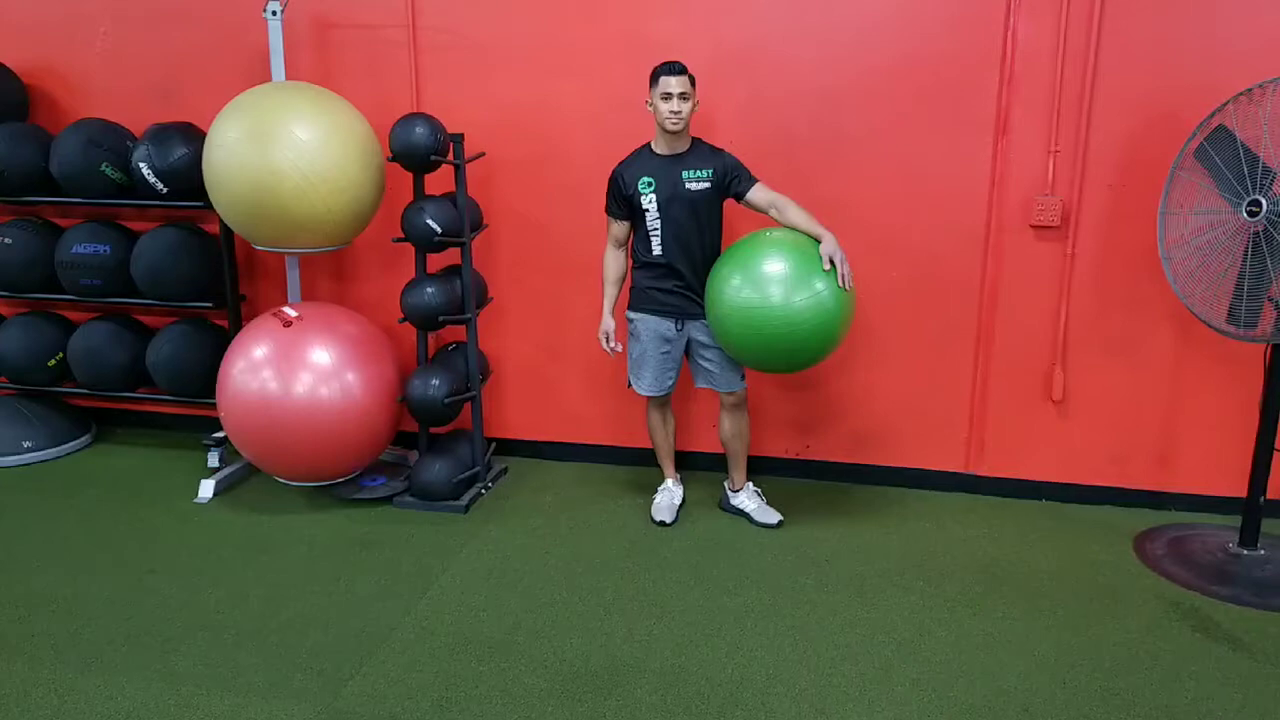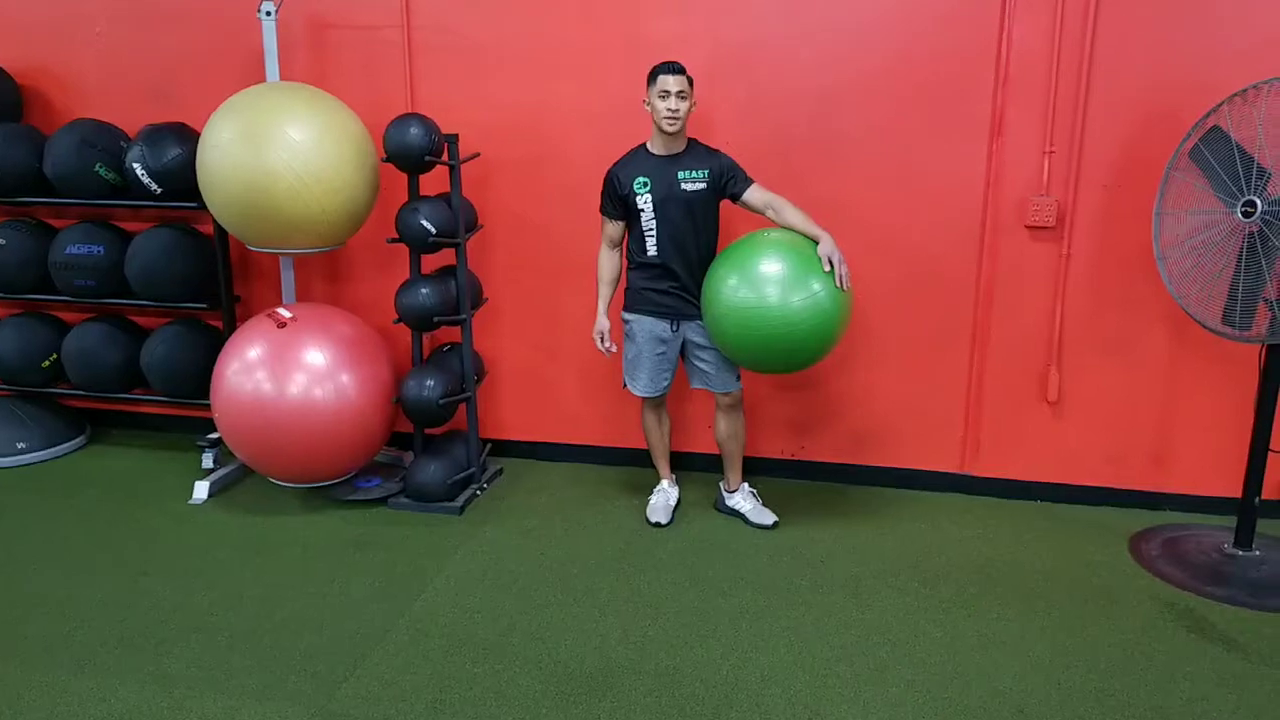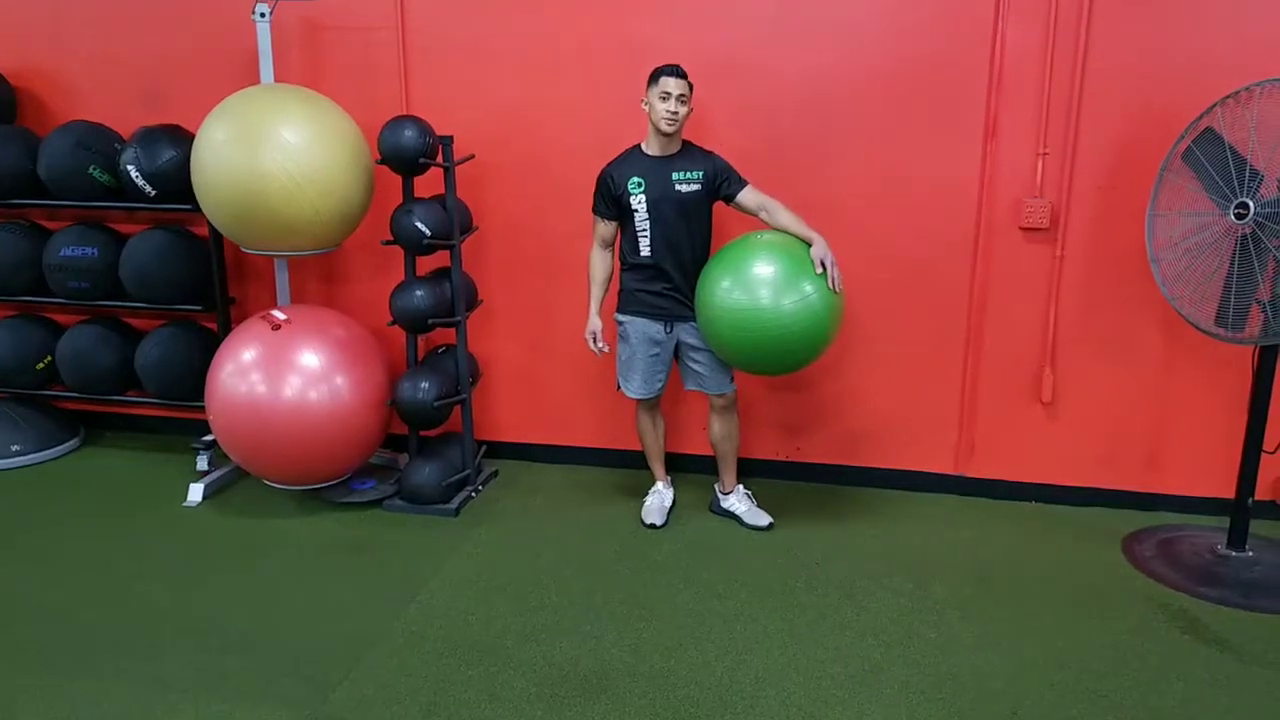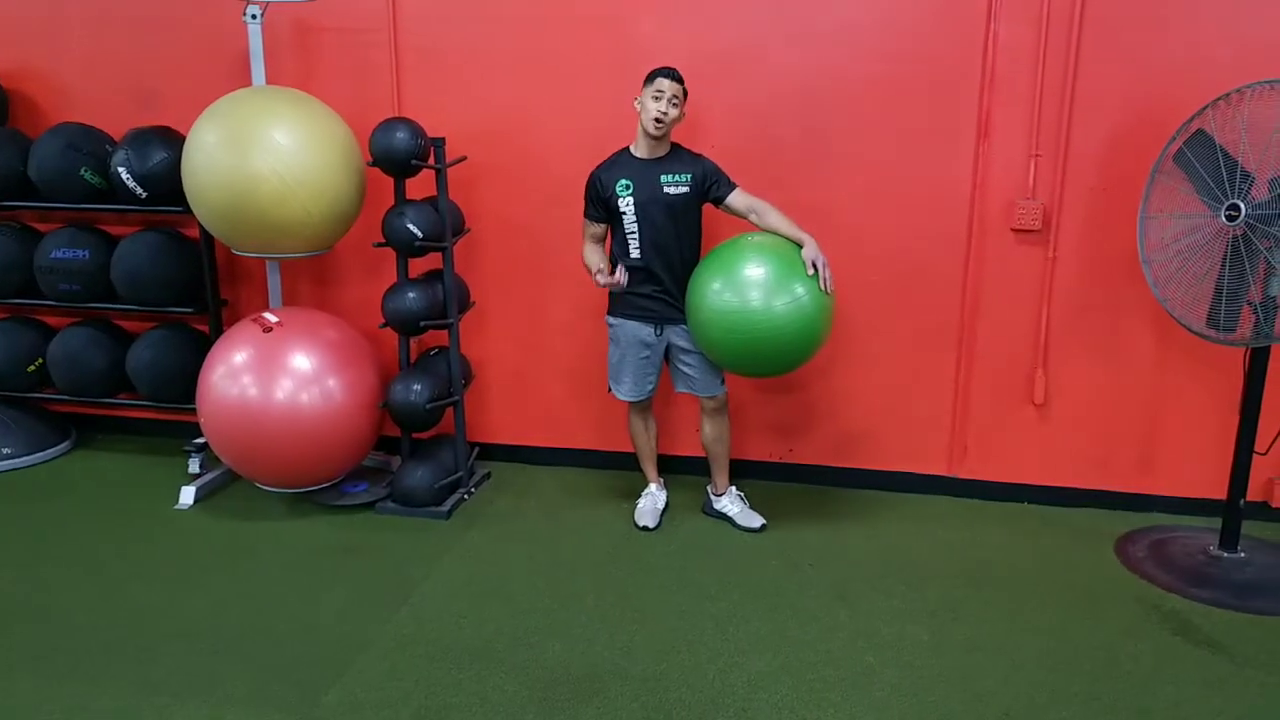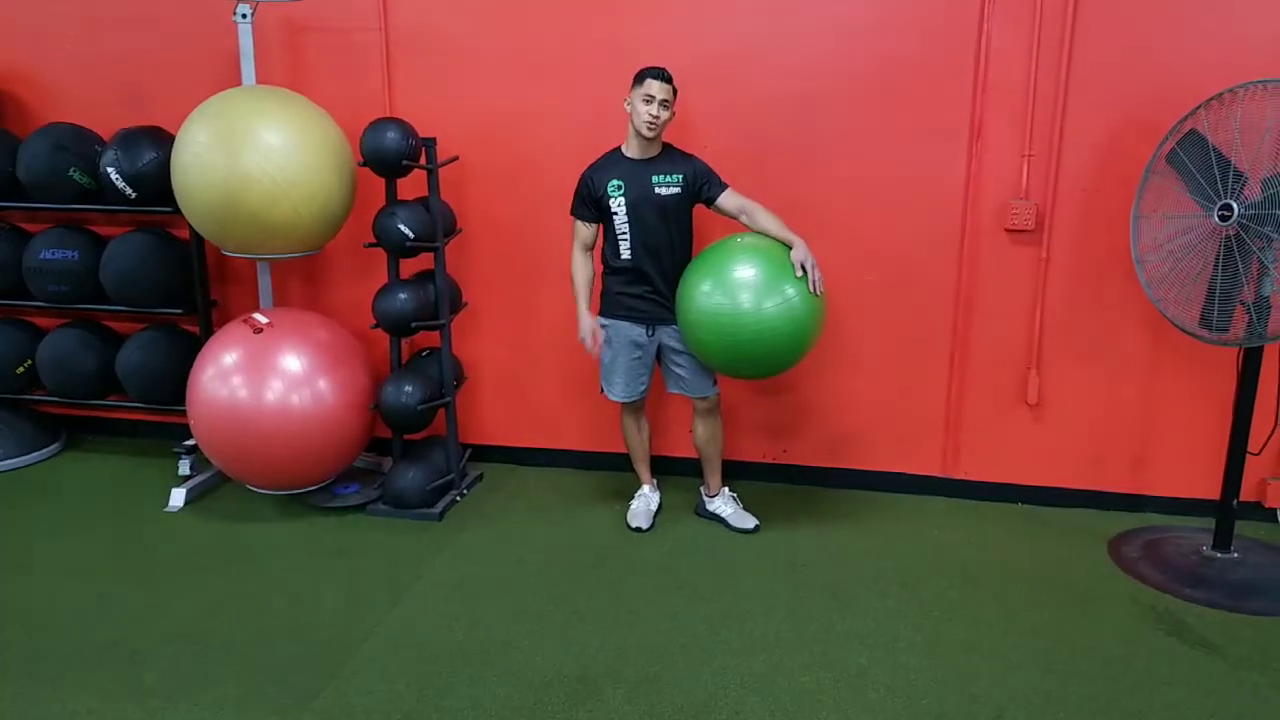
dt=0.4s
person 1, frame 1
left shoulder: (717, 163)
right shoulder: (628, 173)
left elbow: (772, 203)
right elbow: (616, 247)
left wrist: (824, 236)
right wrist: (607, 311)
left hip: (710, 305)
right hip: (652, 310)
left knee: (734, 395)
right knee: (658, 397)
left ankle: (738, 489)
right ankle: (670, 484)
person 1, frame 2
left shoulder: (713, 164)
right shoulder: (623, 173)
left elbow: (769, 205)
right elbow: (611, 247)
left wrist: (822, 238)
right wrist: (601, 312)
left hip: (706, 306)
right hip: (647, 311)
left knee: (729, 397)
right knee: (653, 399)
left ankle: (733, 491)
right ankle: (665, 485)
person 1, frame 3
left shoulder: (707, 165)
right shoulder: (617, 173)
left elbow: (762, 206)
right elbow: (602, 246)
left wrist: (815, 239)
right wrist: (593, 311)
left hip: (699, 307)
right hip: (641, 312)
left knee: (723, 398)
right knee: (647, 401)
left ankle: (729, 492)
right ankle: (661, 486)
person 1, frame 4
left shoulder: (696, 168)
right shoulder: (606, 176)
left elbow: (752, 208)
right elbow: (592, 241)
left wrist: (805, 241)
right wrist: (599, 272)
left hip: (689, 310)
right hip: (631, 314)
left knee: (714, 401)
right knee: (639, 403)
left ankle: (721, 494)
right ankle: (653, 488)
person 1, frame 5
left shoulder: (688, 168)
right shoulder: (597, 176)
left elbow: (743, 209)
right elbow: (582, 249)
left wrist: (796, 243)
right wrist: (584, 312)
left hip: (681, 311)
right hip: (623, 316)
left knee: (706, 401)
right knee: (630, 403)
left ankle: (714, 495)
right ankle: (647, 489)
